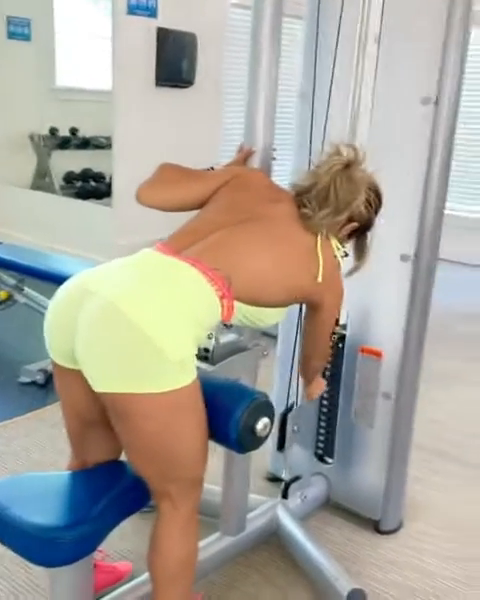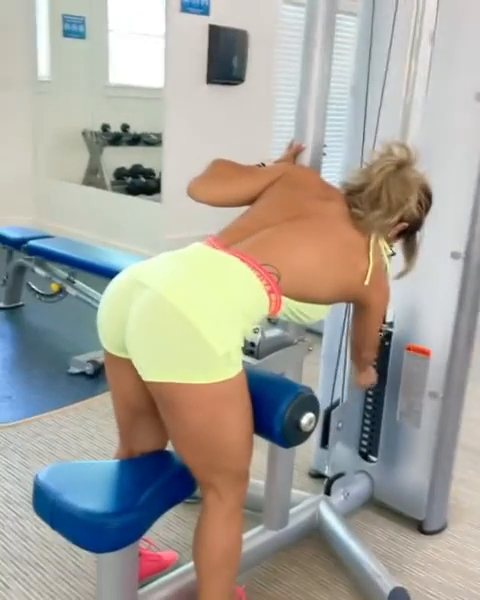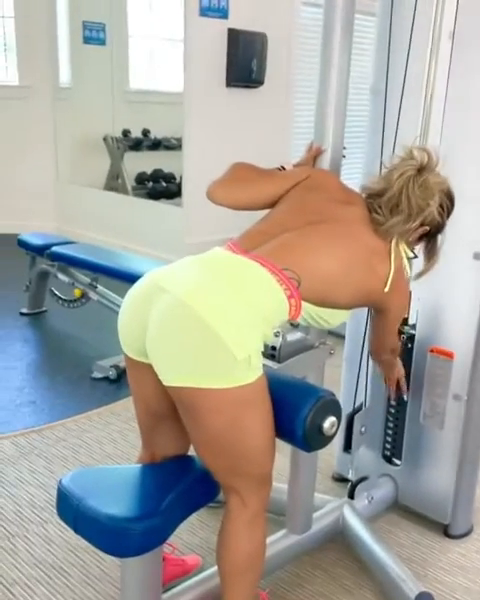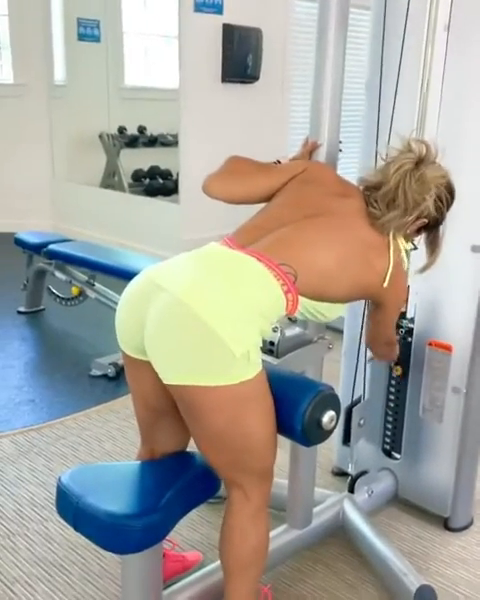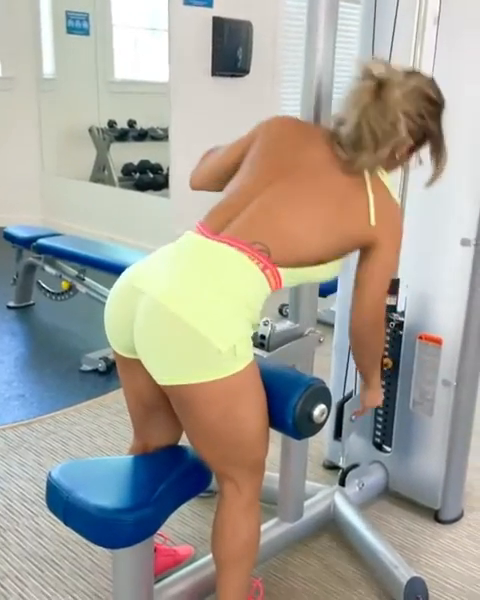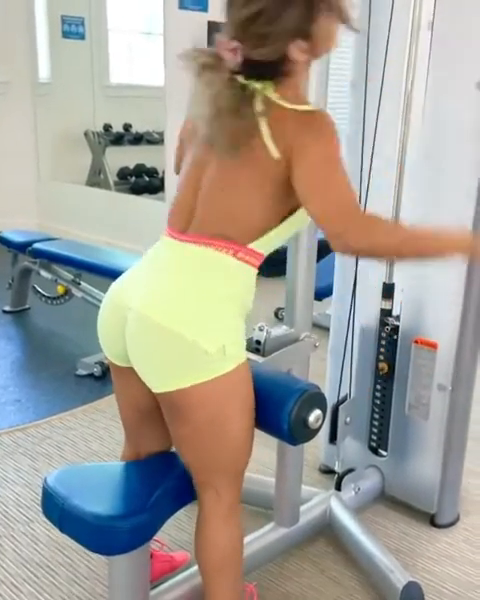
dt=0.3s
person 1, frame 1
left shoulder: (251, 182)
right shoulder: (325, 272)
left elbow: (150, 190)
right elbow: (313, 360)
right wrist: (312, 383)
left hip: (77, 295)
right hip: (144, 329)
left knee: (89, 464)
right knee: (179, 500)
person 1, frame 2
left shoulder: (302, 180)
right shoulder: (370, 271)
left elbow: (202, 186)
right elbow: (363, 352)
right wrist: (364, 372)
left hip: (130, 285)
right hip: (193, 320)
left knee: (137, 451)
right knee: (225, 490)
person 1, frame 3
left shoulder: (322, 183)
right shoulder: (392, 277)
left elbow: (222, 189)
right elbow: (384, 353)
left wrist: (294, 172)
right wrist: (393, 371)
left hip: (151, 292)
right hip: (211, 326)
left knee: (159, 456)
right knee: (248, 495)
person 1, frame 4
left shoulder: (319, 177)
right shoulder: (390, 269)
left elbow: (218, 183)
right elbow: (380, 343)
right wrist: (392, 353)
left hip: (148, 289)
right hip: (209, 325)
left knee: (159, 452)
right knee: (250, 489)
person 1, frame 5
left shoulder: (282, 130)
right shoulder: (380, 210)
left elbow: (200, 176)
right elbow: (366, 321)
right wrist: (371, 382)
left hip: (139, 286)
right hip: (202, 316)
left knee: (152, 446)
right knee: (242, 483)
person 1, frame 6
left shoulder: (214, 95)
right shoulder: (304, 128)
right elbow: (351, 232)
left hip: (127, 297)
right hip: (193, 322)
left knee: (143, 453)
right knee: (220, 494)
